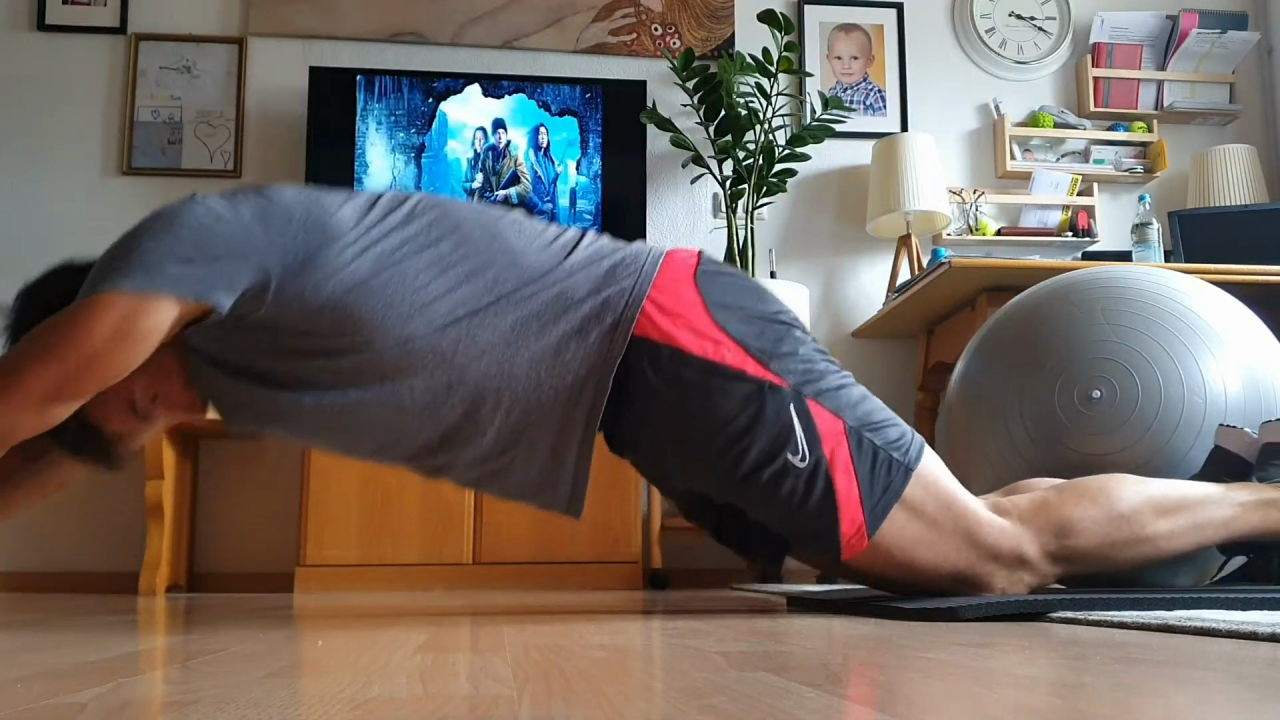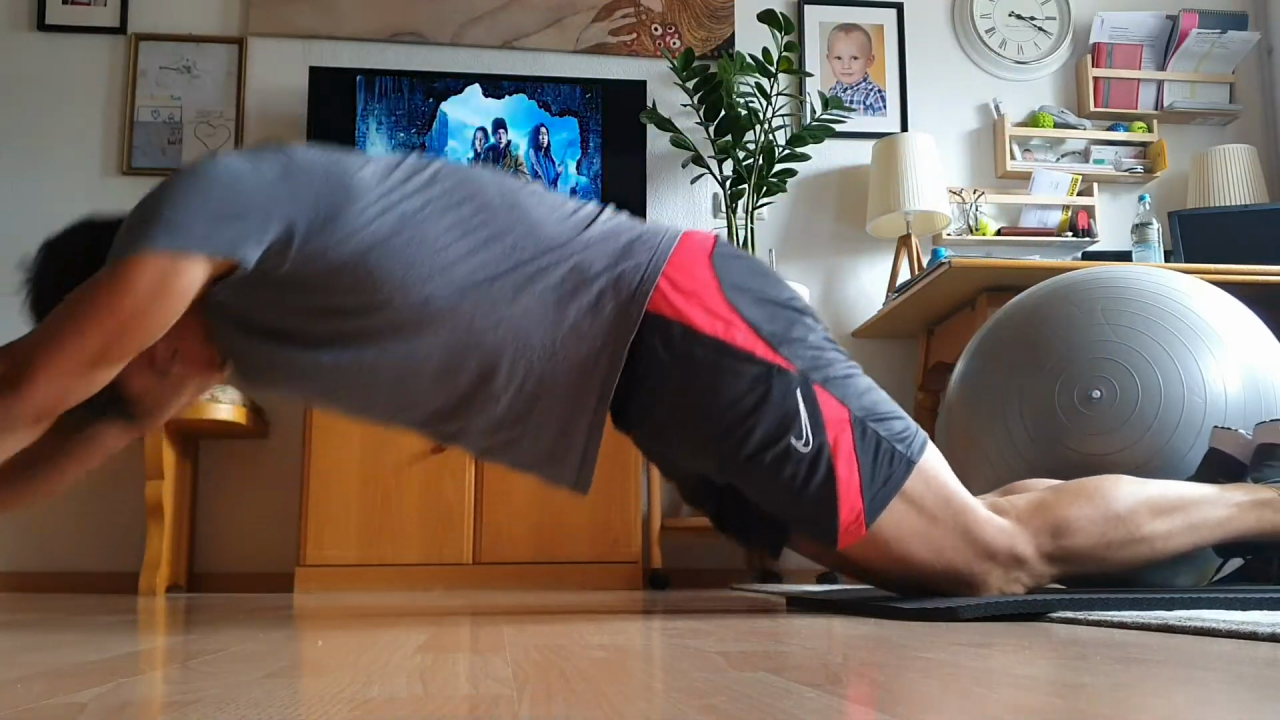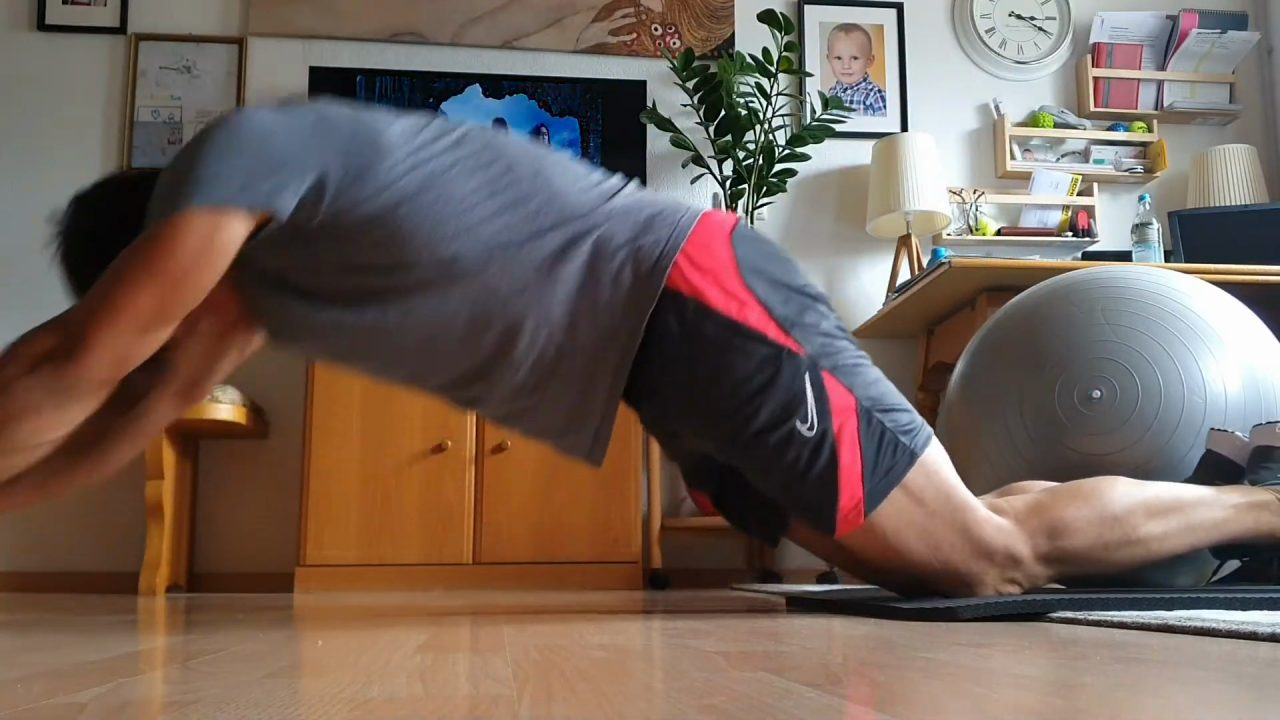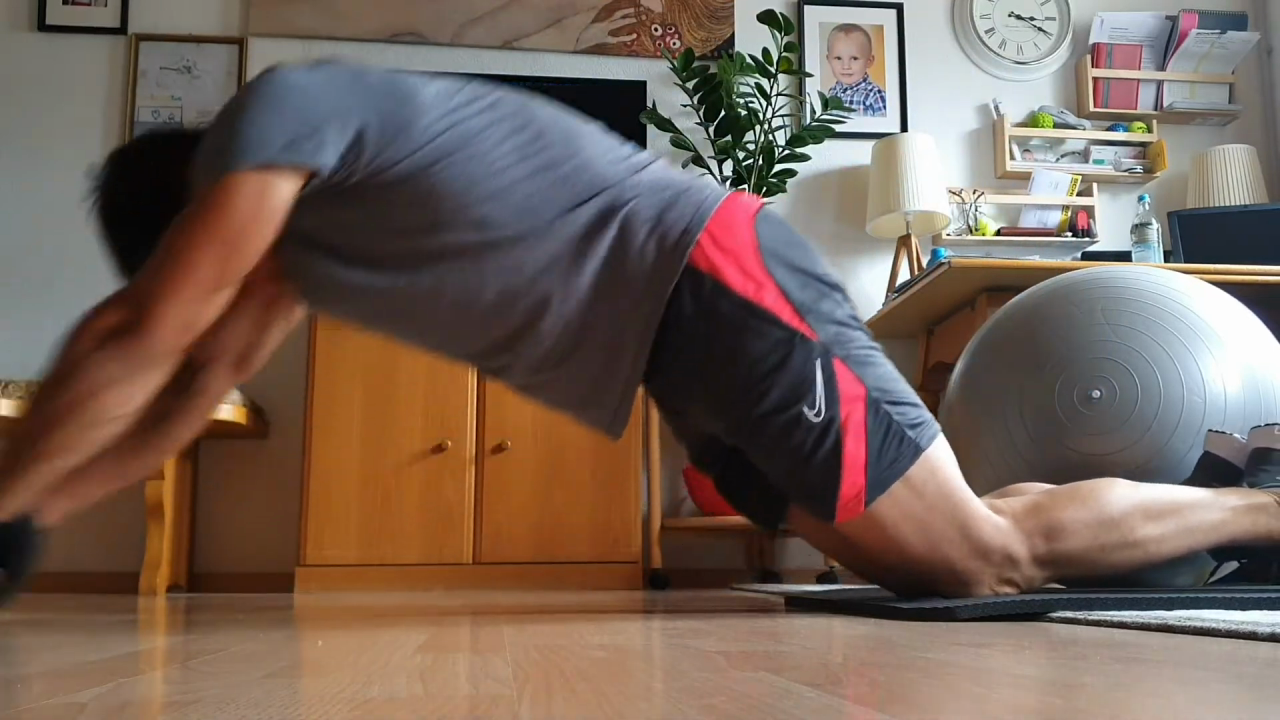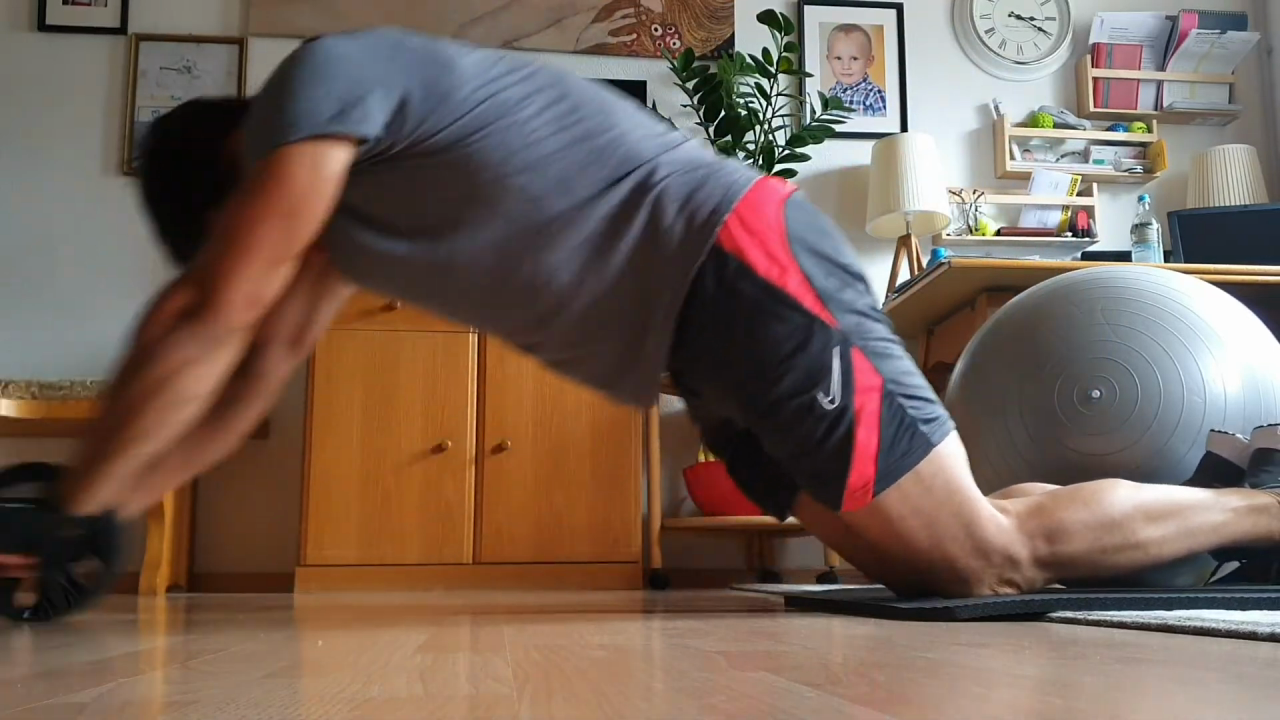
dt=0.1s
person 1, frame 1
left shoulder: (198, 242)
right shoulder: (218, 341)
left hip: (671, 341)
right hip: (653, 383)
left knee: (1002, 551)
right knee: (984, 543)
person 1, frame 2
left shoulder: (211, 199)
right shoulder: (231, 300)
left hip: (688, 327)
right hip: (674, 369)
left knee: (993, 552)
right knee: (976, 536)
person 1, frame 3
left shoulder: (247, 149)
right shoulder: (261, 259)
right elbow: (128, 411)
left hip: (699, 301)
right hip: (679, 344)
left knee: (993, 553)
right knee: (973, 543)
person 1, frame 4
left shoulder: (275, 115)
right shoulder: (301, 224)
left elbow: (142, 332)
right elbow: (195, 389)
left hip: (727, 286)
right hip: (694, 340)
left knee: (987, 552)
right knee: (934, 555)
person 1, frame 5
left shoulder: (328, 79)
right shoulder: (336, 196)
left elbow: (202, 316)
right elbow: (249, 380)
right wrist: (112, 501)
left hip: (746, 264)
right hip: (714, 314)
left knee: (989, 554)
right knee: (933, 560)
